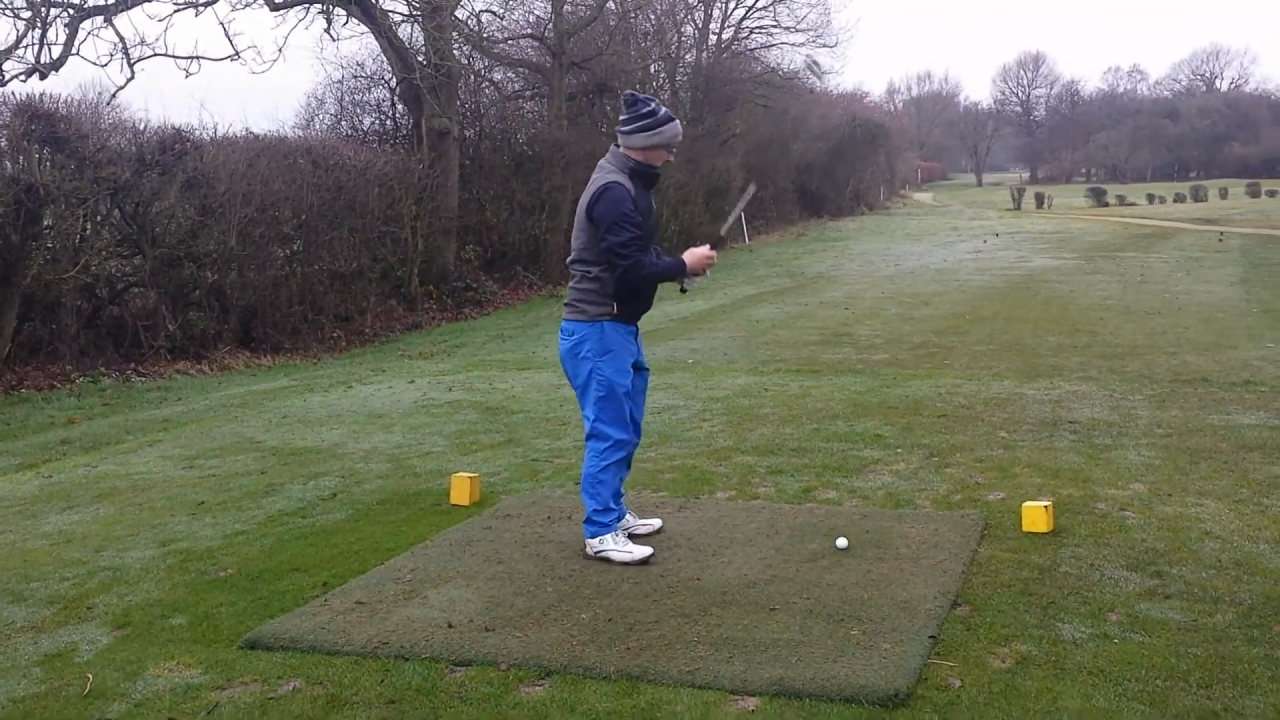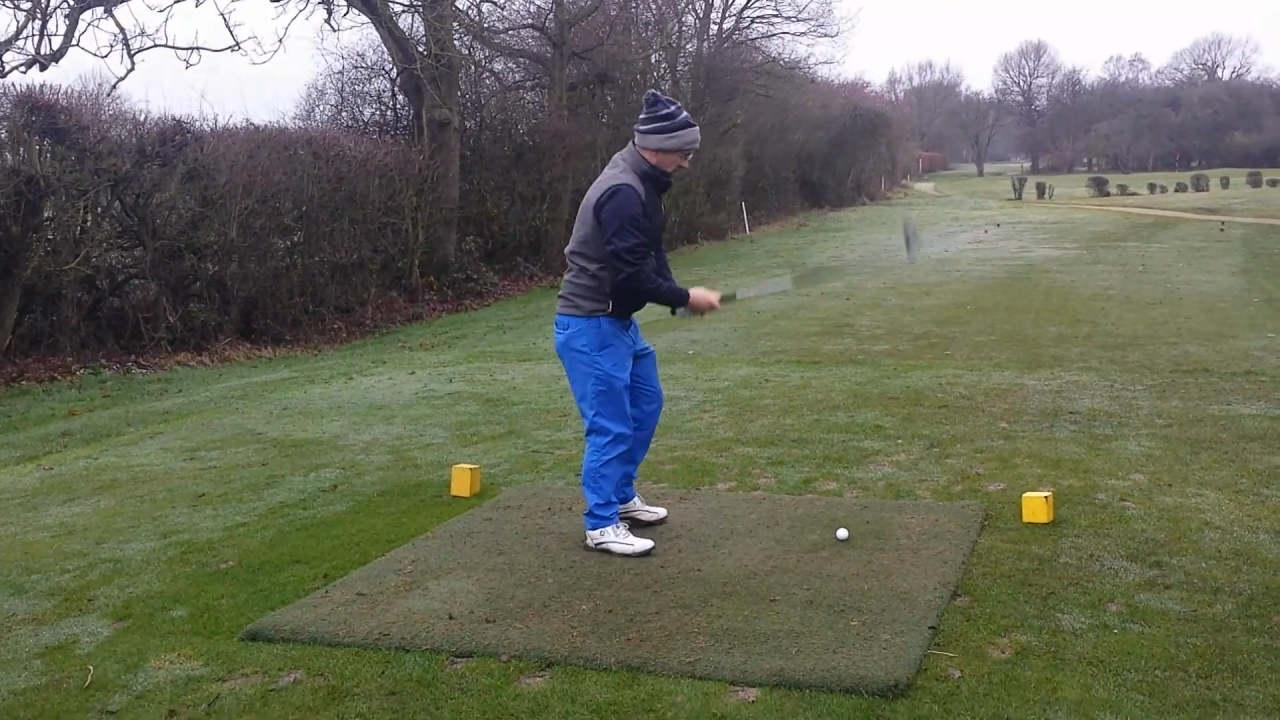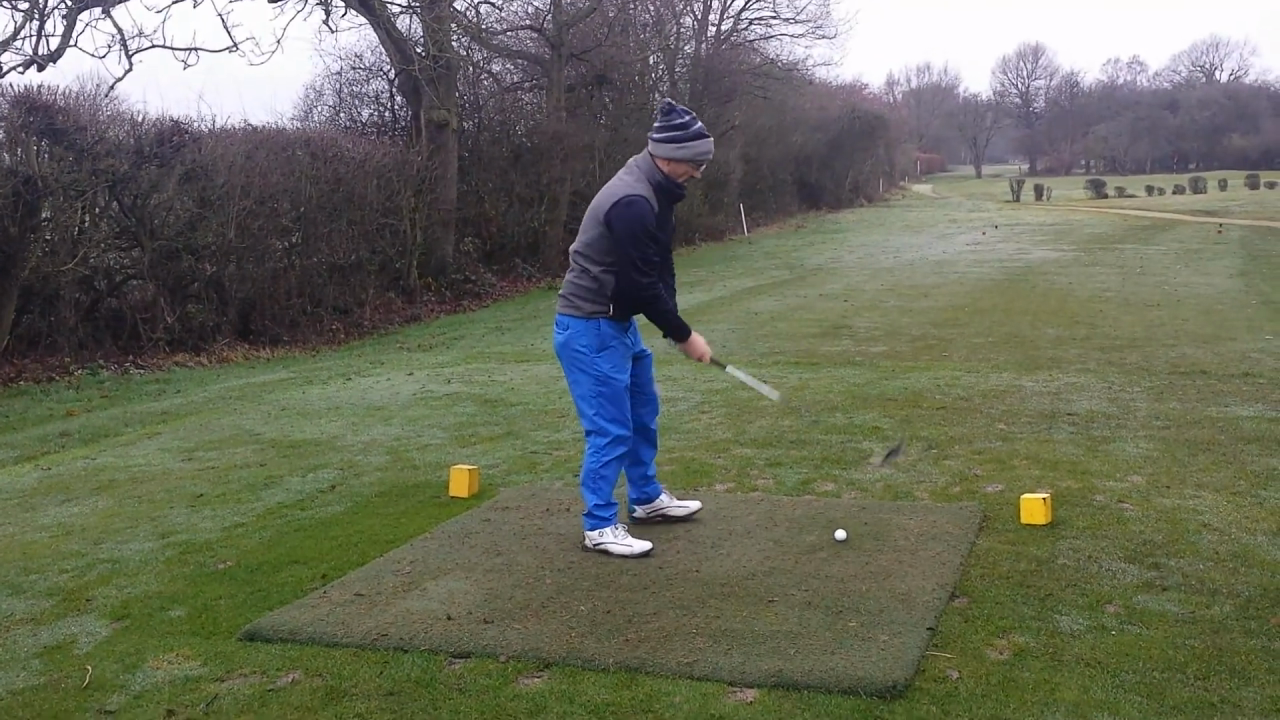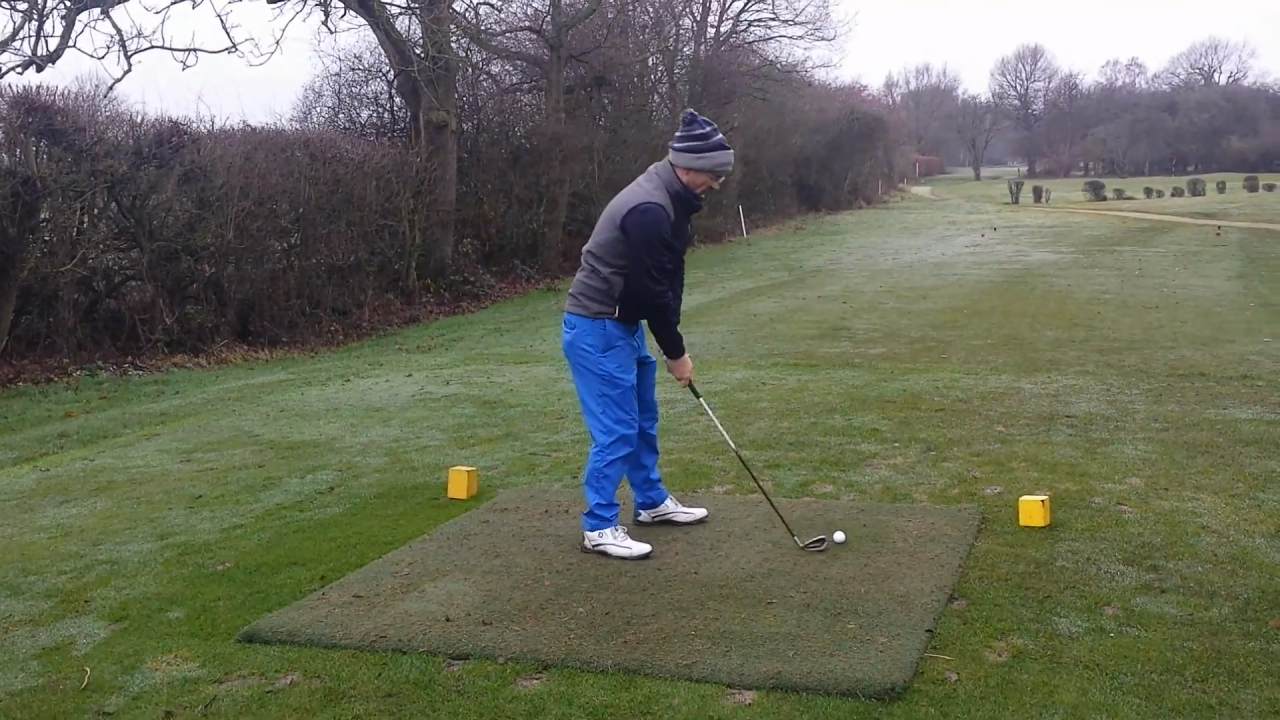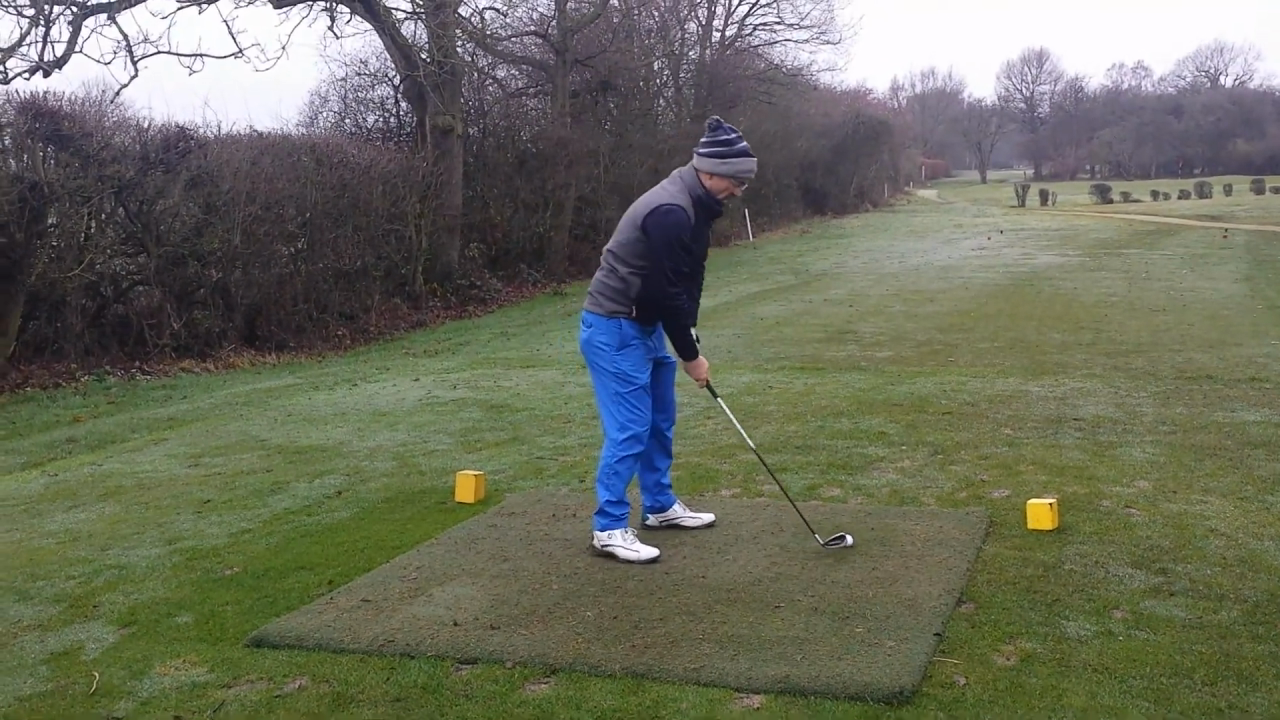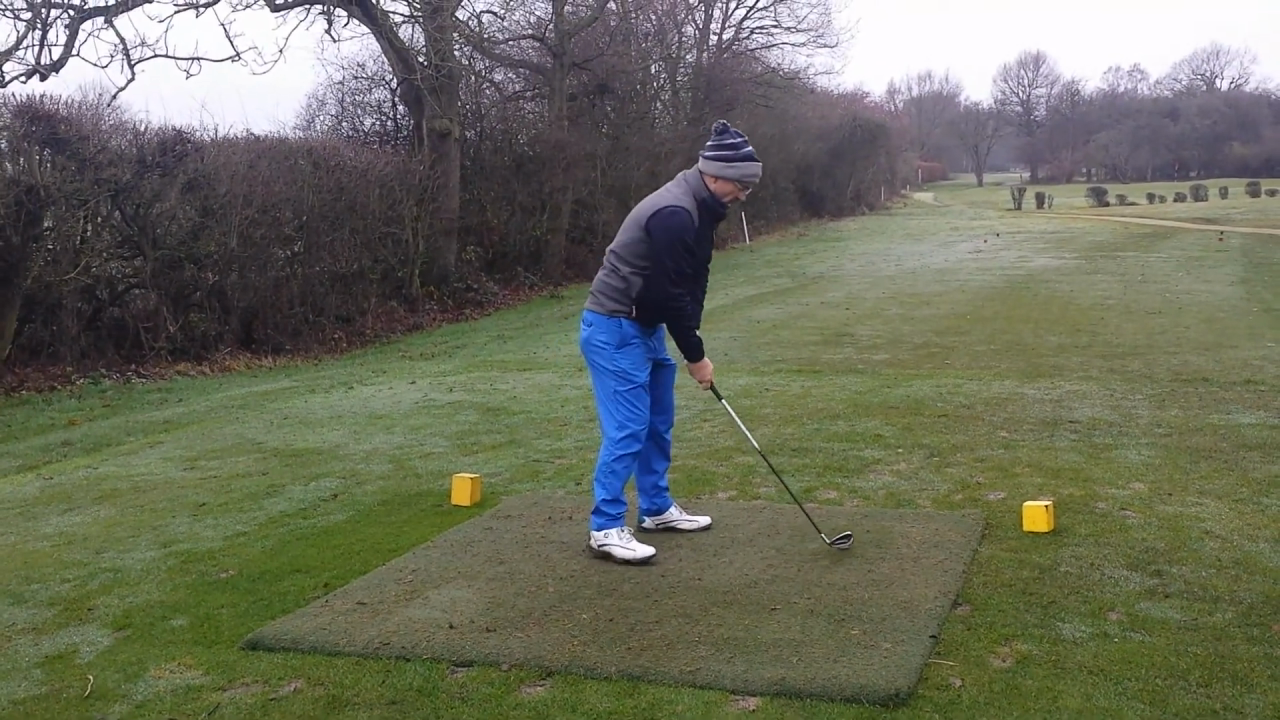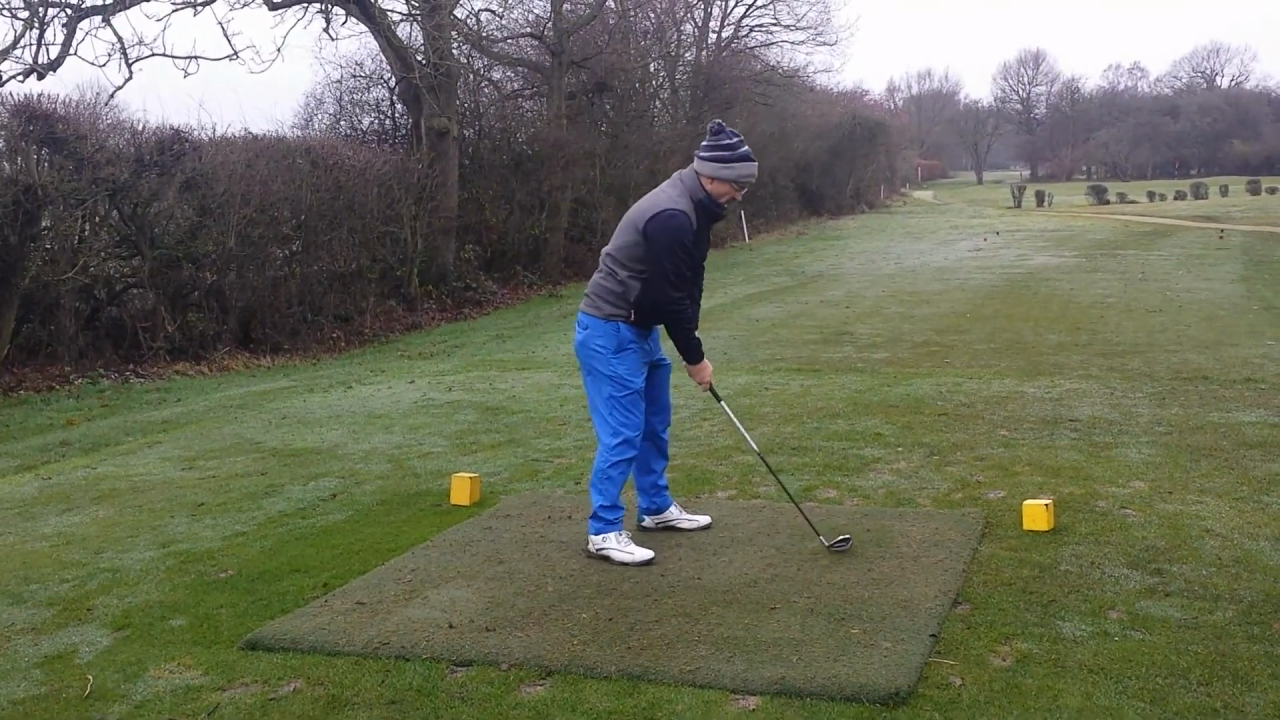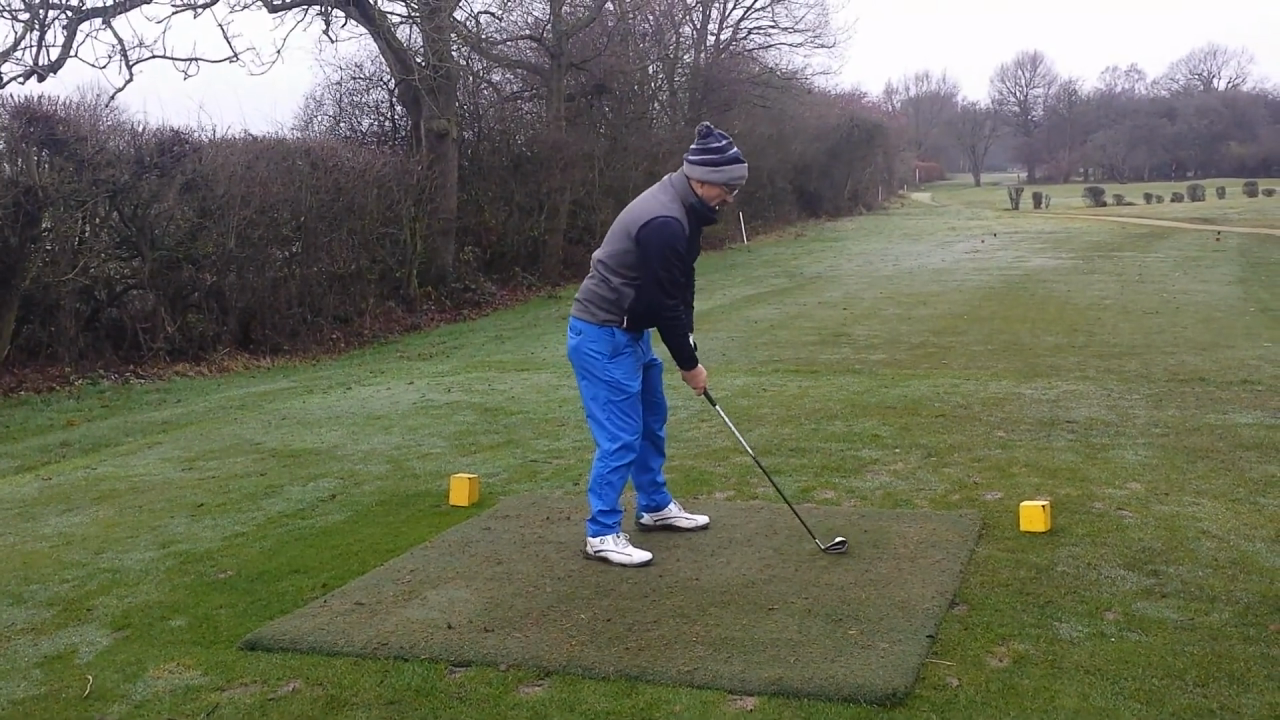
dt=0.2s
person 1, frame 1
left shoulder: (625, 182)
right shoulder: (615, 191)
left elbow: (636, 256)
right elbow: (631, 269)
left wrist: (676, 263)
right wrist: (684, 265)
left hip: (617, 325)
right hip: (597, 329)
left knee: (626, 426)
right knee: (610, 430)
left ankle: (612, 511)
right ankle: (601, 533)
person 1, frame 2
left shoulder: (638, 182)
right shoulder: (623, 193)
left elbow: (644, 259)
right elbow: (631, 272)
left wrist: (676, 294)
right wrist: (685, 298)
left hip: (615, 319)
right hip: (591, 324)
left knee: (646, 404)
right knee: (610, 424)
left ankle: (621, 497)
right ankle: (601, 524)
person 1, frame 3
left shoulder: (651, 189)
right shoulder: (633, 203)
left elbow: (657, 270)
right elbow: (643, 283)
left wrist: (675, 326)
right wrist: (683, 336)
left hip: (615, 321)
right hip: (590, 327)
left knee: (642, 411)
right knee: (611, 426)
left ankle: (647, 497)
right ankle: (599, 525)
person 1, frame 4
left shoulder: (671, 198)
right shoulder: (650, 210)
left elbow: (667, 278)
right elbow: (651, 290)
left wrist: (672, 338)
right wrist: (675, 352)
left hip: (624, 323)
right hip: (597, 327)
left knee: (643, 417)
right knee: (615, 428)
left ankle: (652, 501)
right ankle: (599, 527)
person 1, frame 5
left shoulder: (693, 204)
right shoulder: (670, 212)
left elbow: (688, 279)
right elbow: (668, 291)
left wrist: (689, 337)
right wrist: (690, 354)
left hip: (644, 323)
right hip: (613, 327)
left knee: (659, 420)
right knee: (629, 427)
left ankle: (660, 506)
right ankle: (610, 527)
person 1, frame 6
left shoulder: (697, 206)
right shoulder: (674, 214)
left elbow: (693, 280)
right elbow: (671, 293)
left wrist: (693, 339)
right wrist: (695, 355)
left hip: (644, 324)
right hip: (613, 327)
left knee: (657, 422)
right knee: (627, 426)
left ankle: (656, 508)
right ankle: (606, 527)
person 1, frame 7
left shoulder: (689, 203)
right shoulder: (672, 217)
left elbow: (688, 282)
right elbow: (671, 296)
left wrist: (691, 344)
right wrist: (695, 357)
left hip: (638, 327)
right hip: (610, 330)
left knee: (655, 421)
right knee: (622, 431)
left ankle: (656, 507)
right ankle: (604, 531)
person 1, frame 8
left shoulder: (678, 204)
right shoulder: (664, 224)
left elbow: (680, 285)
right elbow: (665, 302)
left wrist: (689, 338)
right wrist: (689, 364)
left hip: (628, 329)
right hip: (603, 335)
left knee: (652, 418)
right knee: (620, 435)
left ankle: (655, 505)
right ankle: (602, 533)
